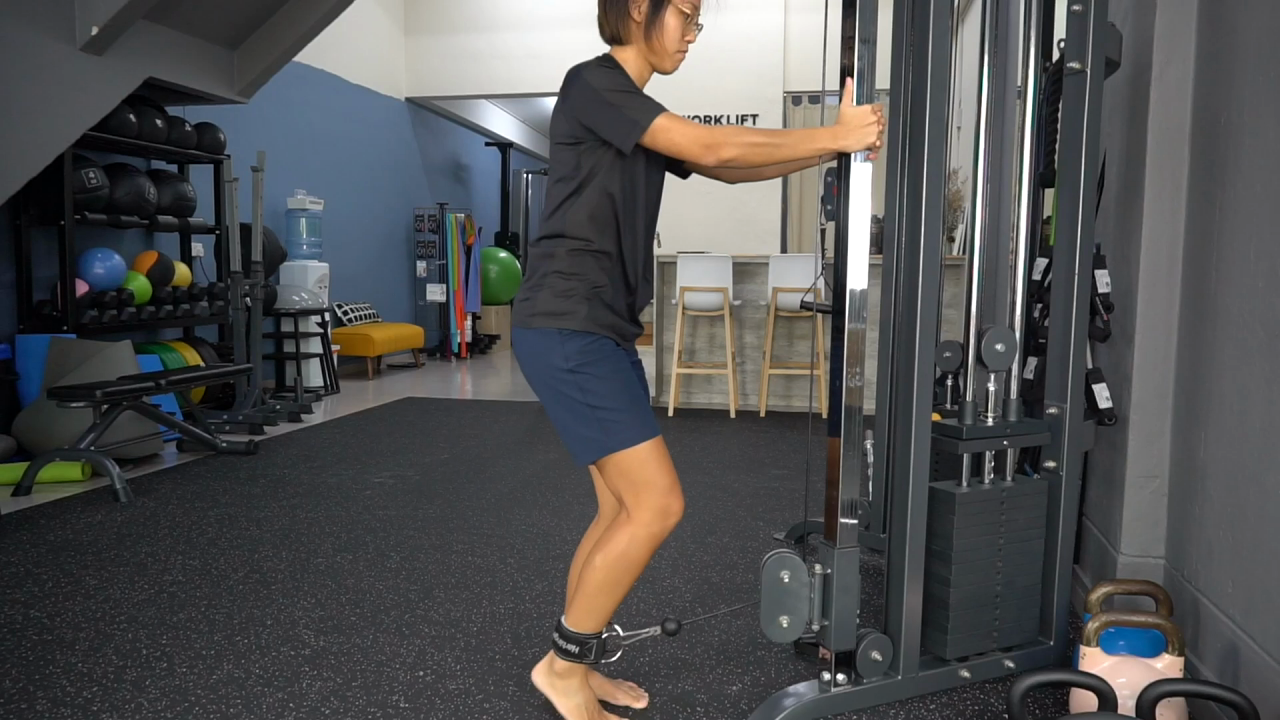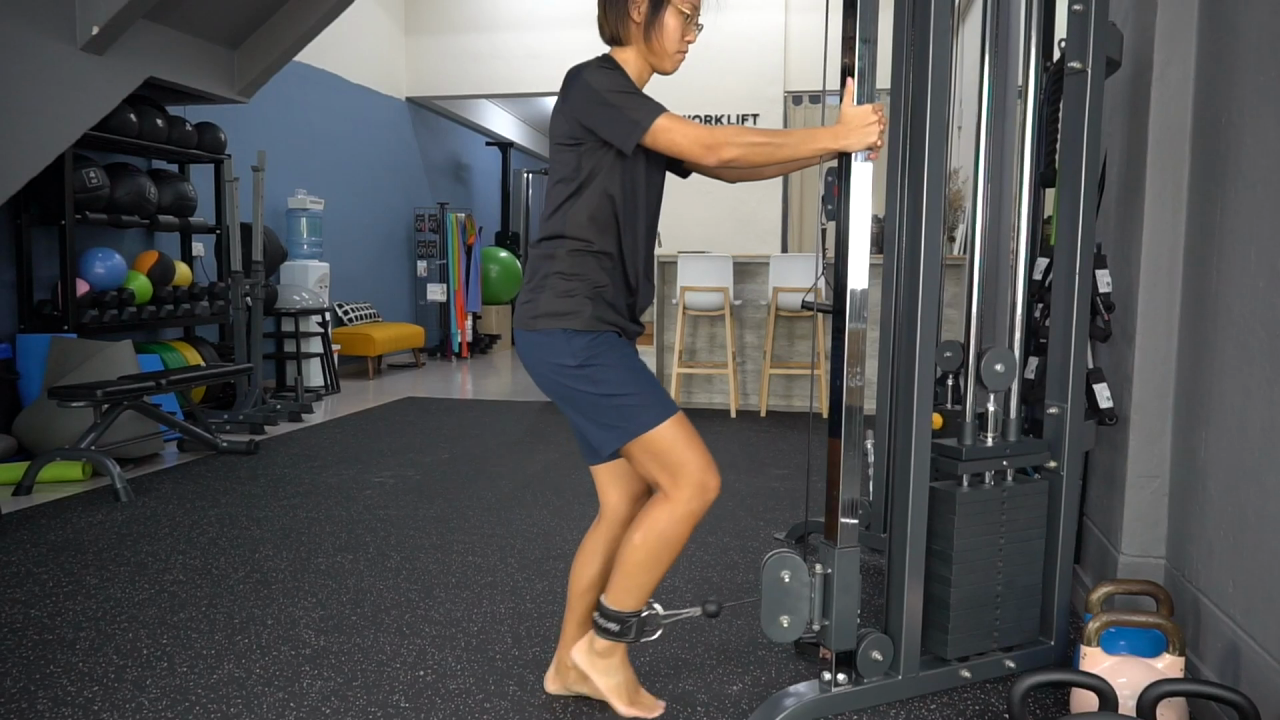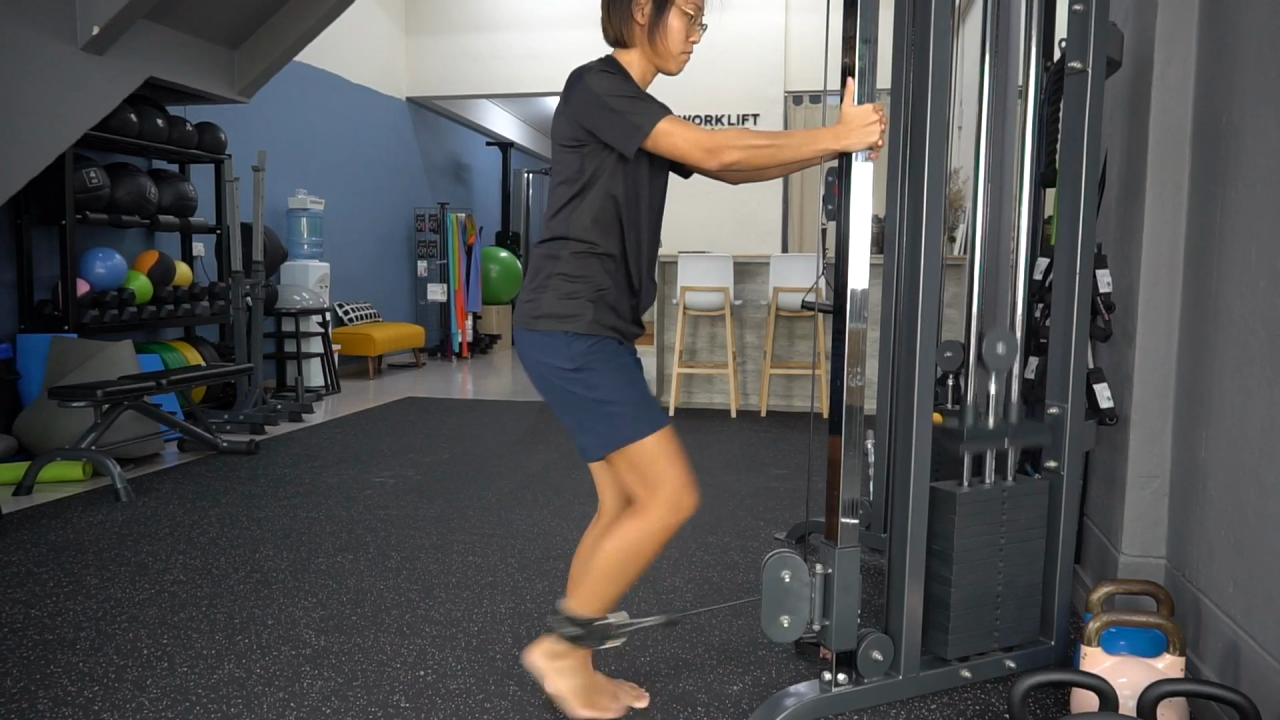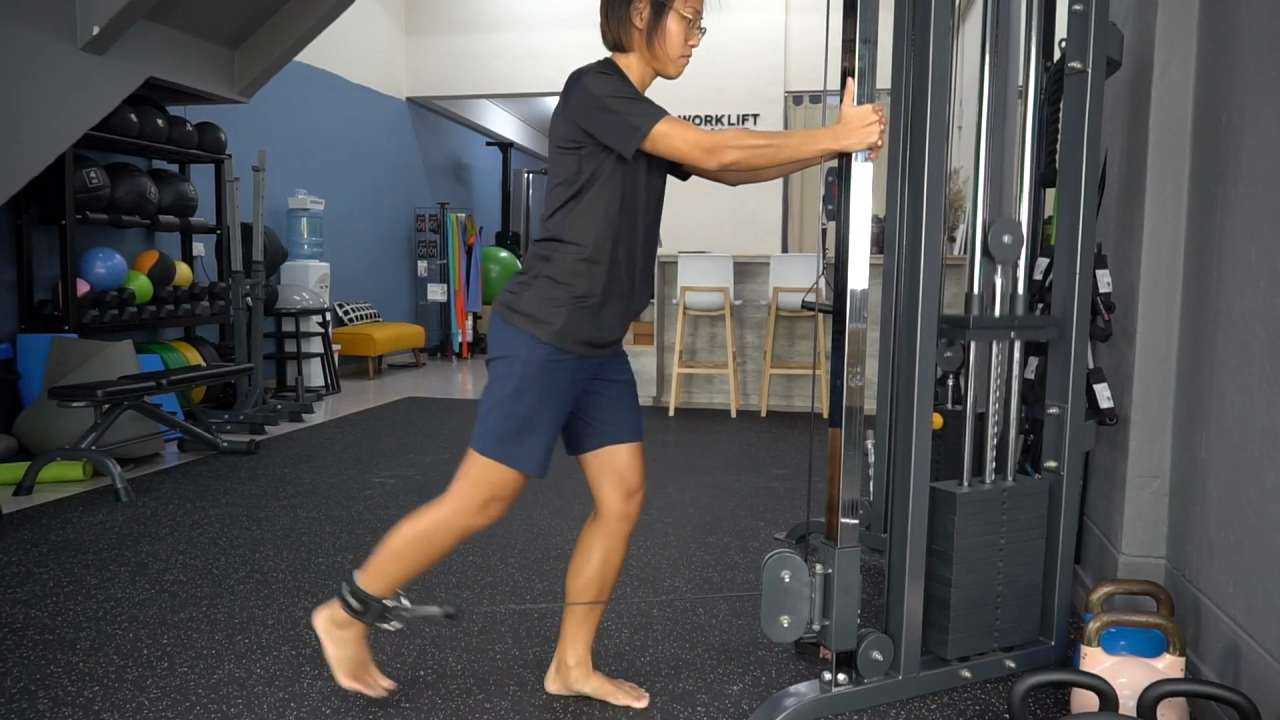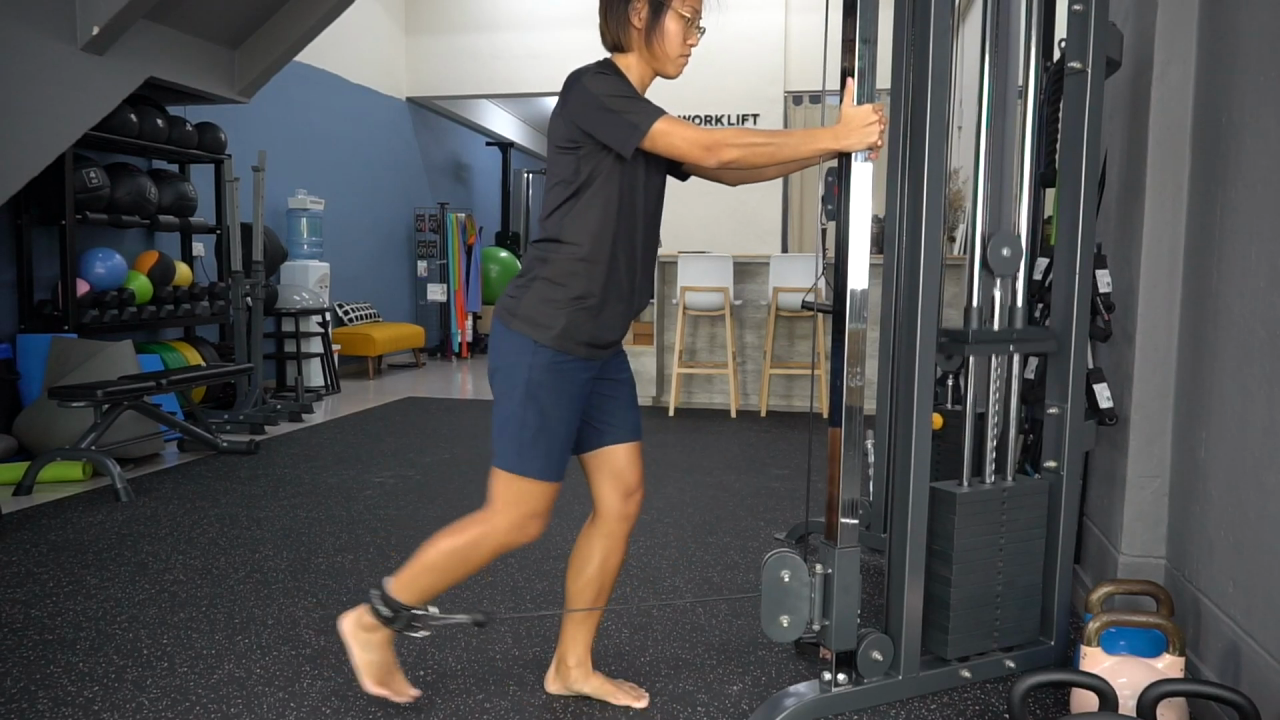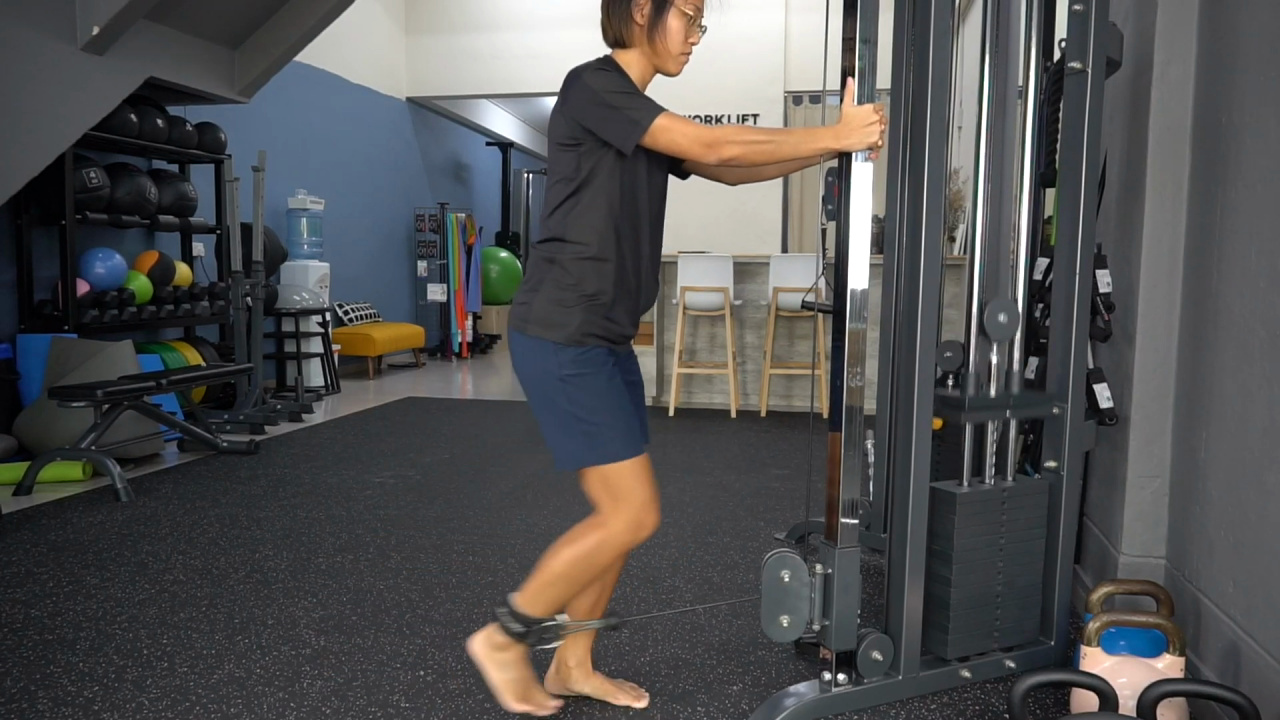
dt=0.4s
person 1, frame 1
left shoulder: (640, 115)
right shoulder: (592, 84)
left elbow: (725, 169)
right elbow: (711, 148)
left wrist: (836, 142)
right wrist: (836, 136)
left hip: (603, 331)
right hip: (566, 329)
left knee: (625, 507)
right knee: (656, 505)
right ankle: (564, 660)
person 1, frame 2
left shoulder: (638, 115)
right shoulder: (591, 84)
left elbow: (726, 169)
right elbow: (712, 148)
left wrist: (837, 140)
right wrist: (835, 137)
left hip: (599, 330)
right hip: (569, 328)
left knee: (629, 502)
right knee: (692, 482)
right ankle: (606, 643)
person 1, frame 3
left shoulder: (640, 112)
right shoulder: (595, 86)
left elbow: (727, 169)
right elbow: (713, 152)
left wrist: (835, 139)
right wrist: (836, 137)
left hip: (600, 332)
right hip: (568, 330)
left knee: (627, 502)
right knee: (670, 498)
left ankle: (574, 659)
right ankle: (564, 644)
person 1, frame 4
left shoulder: (641, 119)
right shoulder: (594, 89)
left elbow: (726, 170)
right elbow: (713, 150)
left wrist: (830, 143)
right wrist: (833, 138)
left hip: (595, 342)
right hip: (543, 333)
left knee: (623, 499)
right knee: (478, 502)
left ankle: (573, 666)
right ankle: (347, 613)
person 1, frame 5
left shoulder: (642, 120)
right shoulder: (593, 90)
left elbow: (727, 170)
right elbow: (712, 149)
left wrist: (829, 144)
right wrist: (833, 137)
left hip: (596, 343)
right hip: (544, 337)
left knee: (621, 499)
right knee: (515, 520)
left ankle: (573, 666)
right ankle: (374, 619)
person 1, frame 6
left shoulder: (642, 118)
right shoulder: (592, 86)
left elbow: (726, 169)
right elbow: (711, 148)
left wrist: (829, 145)
right wrist: (832, 136)
left hip: (603, 336)
right hip: (562, 335)
left knee: (626, 508)
right knee: (630, 515)
right ankle: (505, 636)
